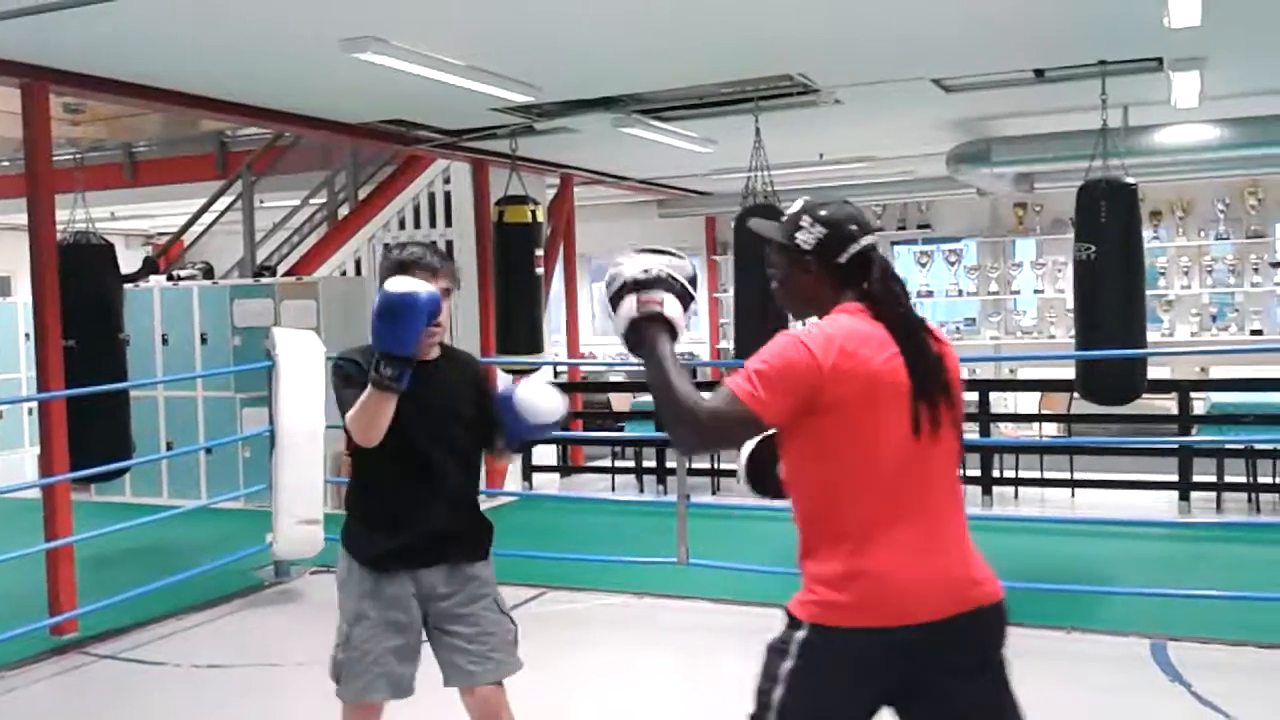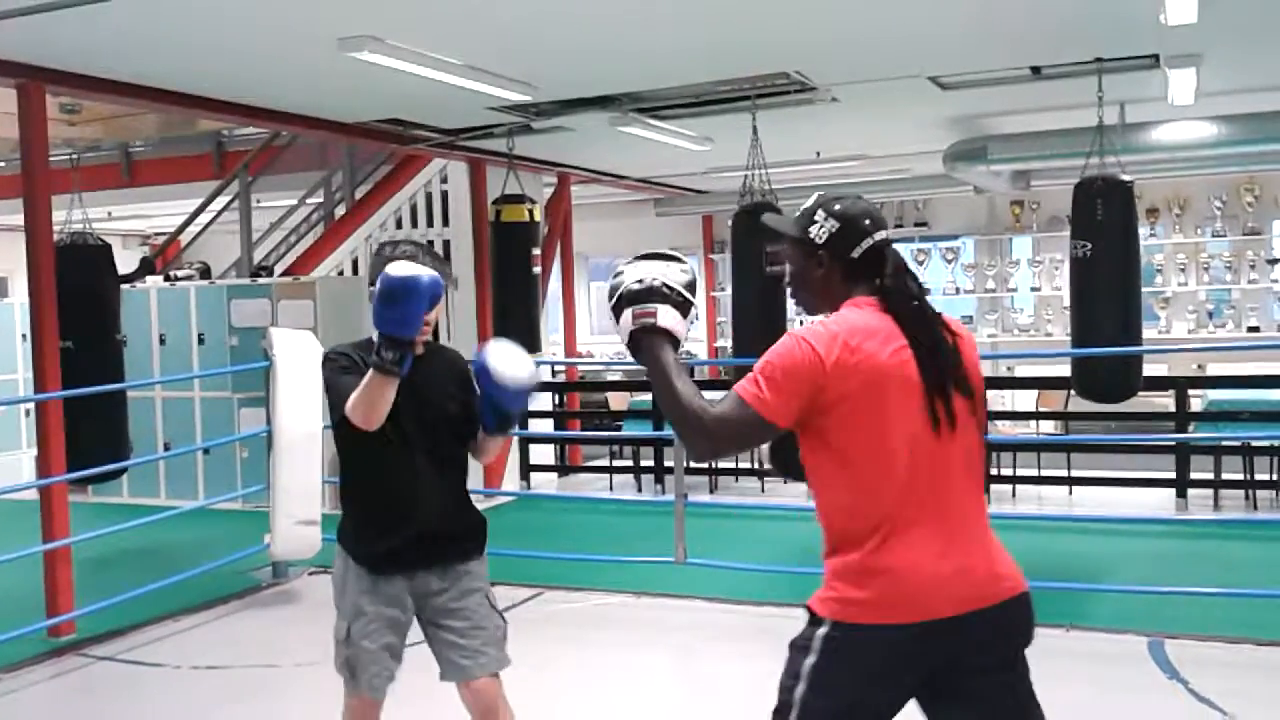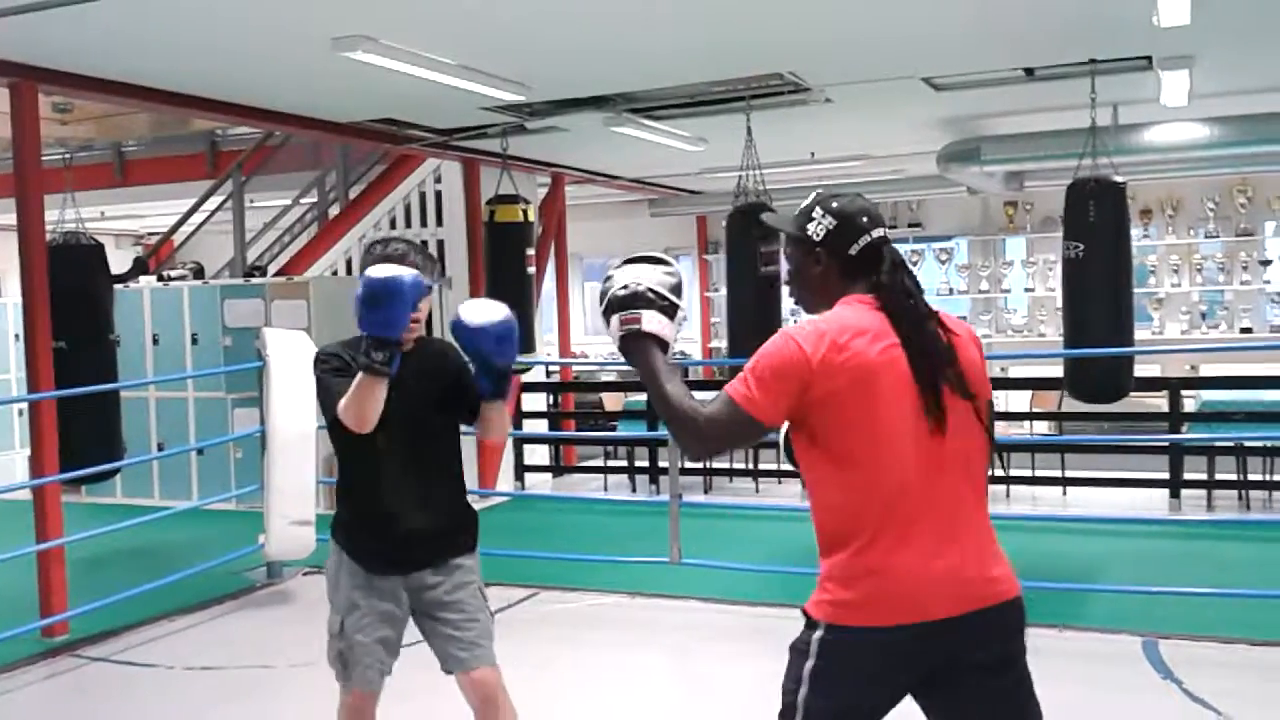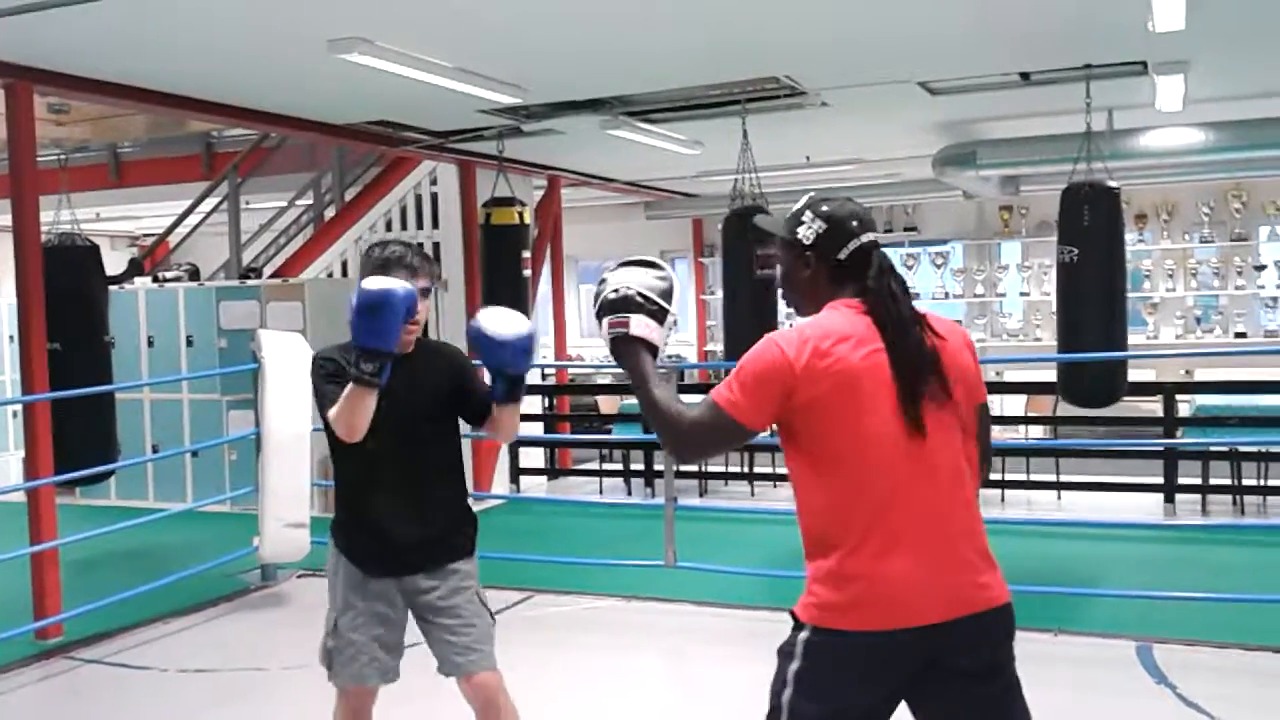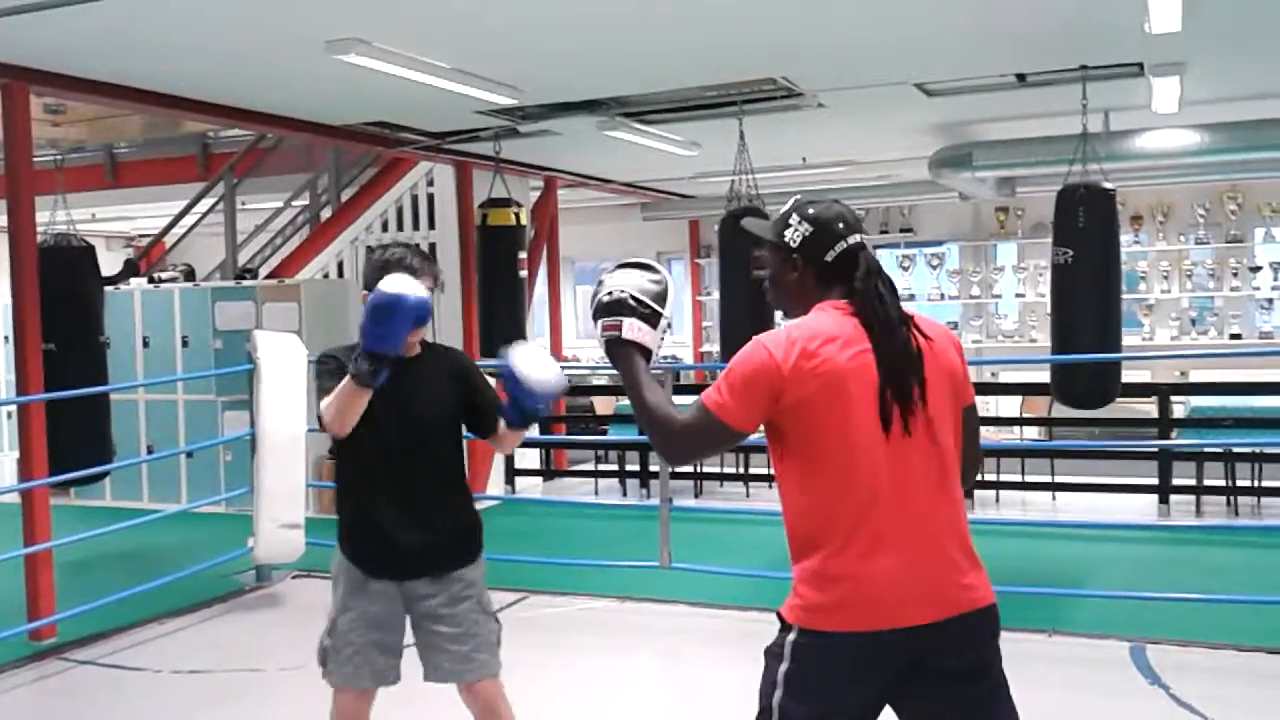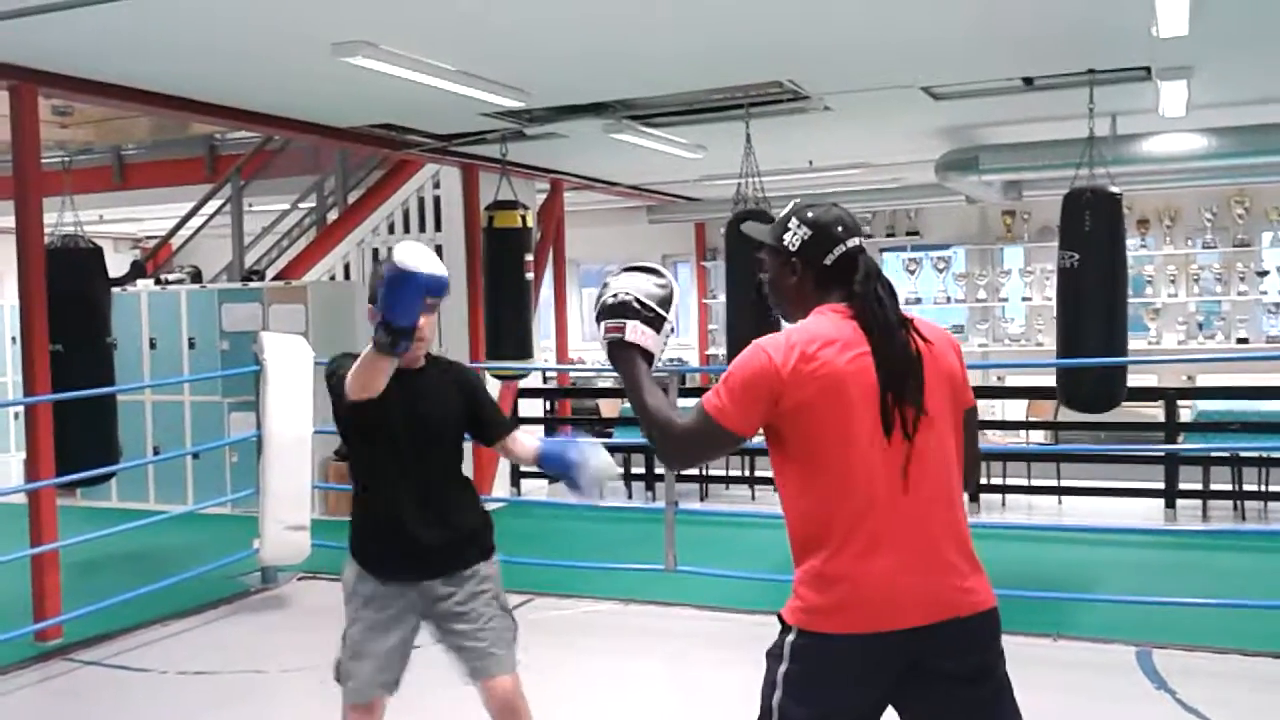
dt=0.1s
person 1, frame 1
left shoulder: (806, 353)
right shoulder: (932, 347)
left elbow: (695, 431)
left wrist: (651, 332)
left hip: (851, 617)
right hip: (964, 605)
person 1, frame 2
left shoulder: (814, 350)
right shoulder: (954, 340)
left elbow: (707, 438)
left wrist: (656, 341)
left hip: (874, 613)
right hip: (988, 600)
person 1, frame 3
left shoulder: (805, 349)
right shoulder: (957, 338)
left elbow: (699, 436)
left wrist: (645, 343)
left hip: (867, 614)
right hip: (983, 601)
person 1, frame 4
left shoulder: (790, 354)
right shoulder: (951, 340)
left elbow: (685, 441)
left wrist: (635, 347)
left hip: (855, 620)
right hip: (971, 607)
person 1, frame 5
left shoulder: (779, 355)
right shoulder: (940, 342)
left elbow: (677, 443)
right elbow: (965, 464)
left wrist: (628, 350)
left hip: (841, 620)
right hip: (957, 608)
person 1, frame 6
left shoulder: (779, 360)
right shoulder: (939, 345)
left elbow: (677, 448)
right elbow: (967, 468)
left wrist: (630, 352)
left hip: (842, 623)
right hip: (958, 610)
person 2, frame 1
left shoulder: (466, 372)
right shoulder: (355, 365)
left elbow: (492, 446)
right elbow: (364, 434)
left wrist: (521, 427)
right wrist: (394, 359)
left hip: (458, 559)
right hip: (378, 562)
person 2, frame 2
left shoulder: (453, 367)
right shoulder: (345, 362)
left elbow: (486, 451)
right elbow: (366, 417)
left wrist: (503, 409)
right wrist: (393, 343)
left hip: (452, 556)
right hip: (373, 560)
person 2, frame 3
left shoulder: (444, 357)
right shoulder: (337, 359)
left elbow: (494, 433)
right elbow: (359, 421)
left wrist: (496, 375)
right wrist: (381, 347)
left hip: (444, 552)
right hip: (366, 556)
person 2, frame 4
left shoulder: (445, 361)
right shoulder: (334, 364)
left elbow: (501, 430)
right elbow: (349, 429)
left wrist: (509, 382)
right wrist: (371, 354)
left hip: (443, 553)
right hip: (364, 557)
person 2, frame 5
left shoulder: (451, 367)
right shoulder: (339, 364)
left elbow: (501, 438)
right elbow: (336, 423)
left wrist: (524, 409)
right wrist: (373, 357)
left hip: (449, 560)
right hip: (368, 562)
person 2, frame 6
left shoulder: (454, 379)
right shoulder: (343, 372)
left elbow: (504, 436)
right elbow: (361, 388)
left wrist: (557, 457)
right wrist: (391, 338)
left hip: (464, 562)
right hip: (381, 569)
